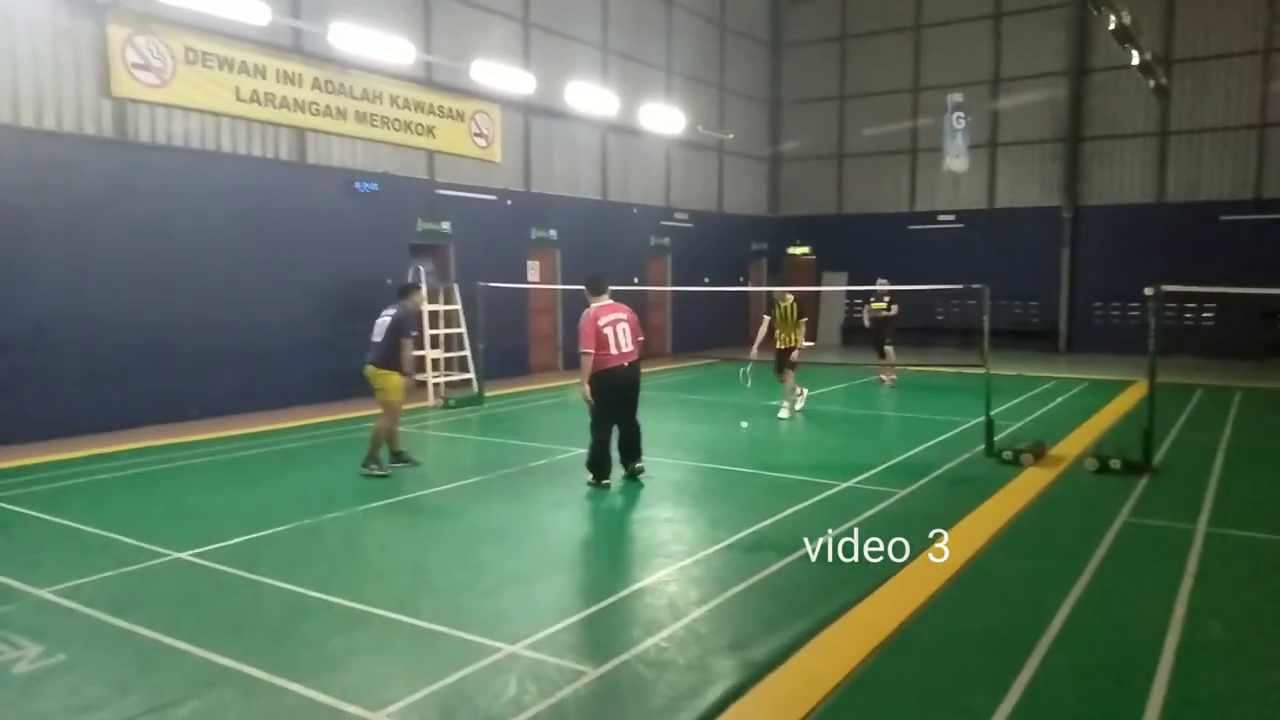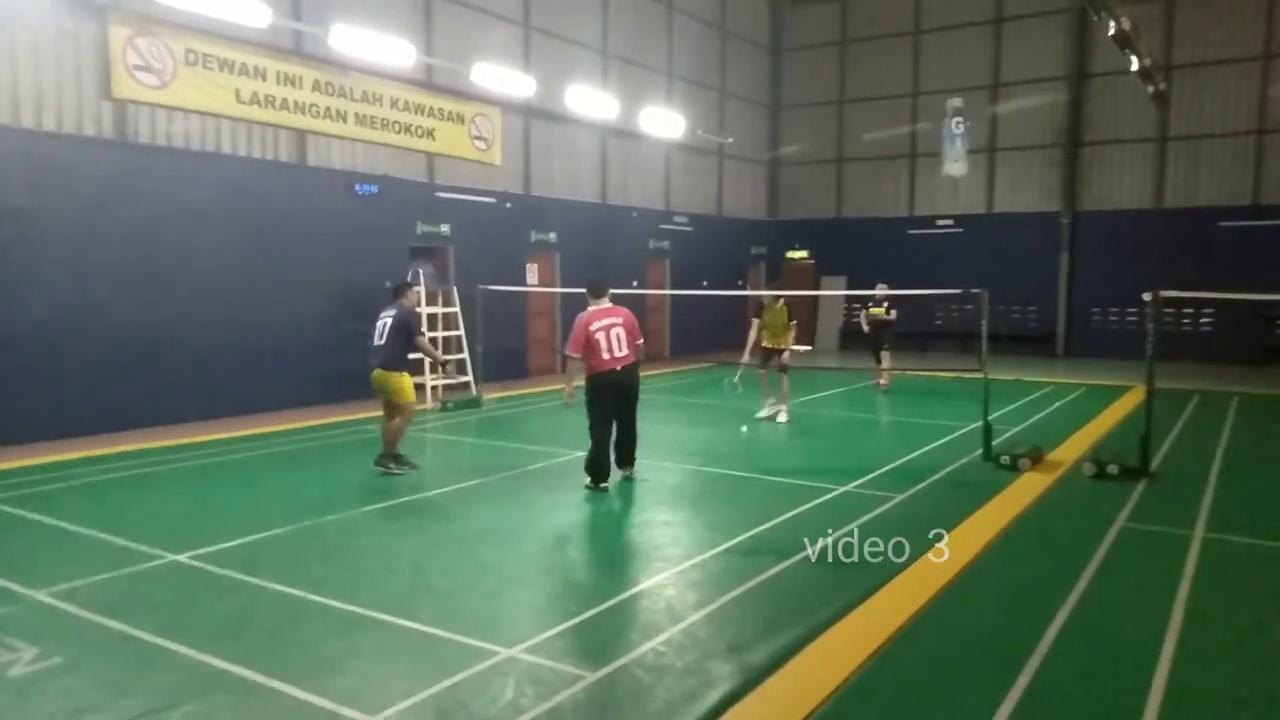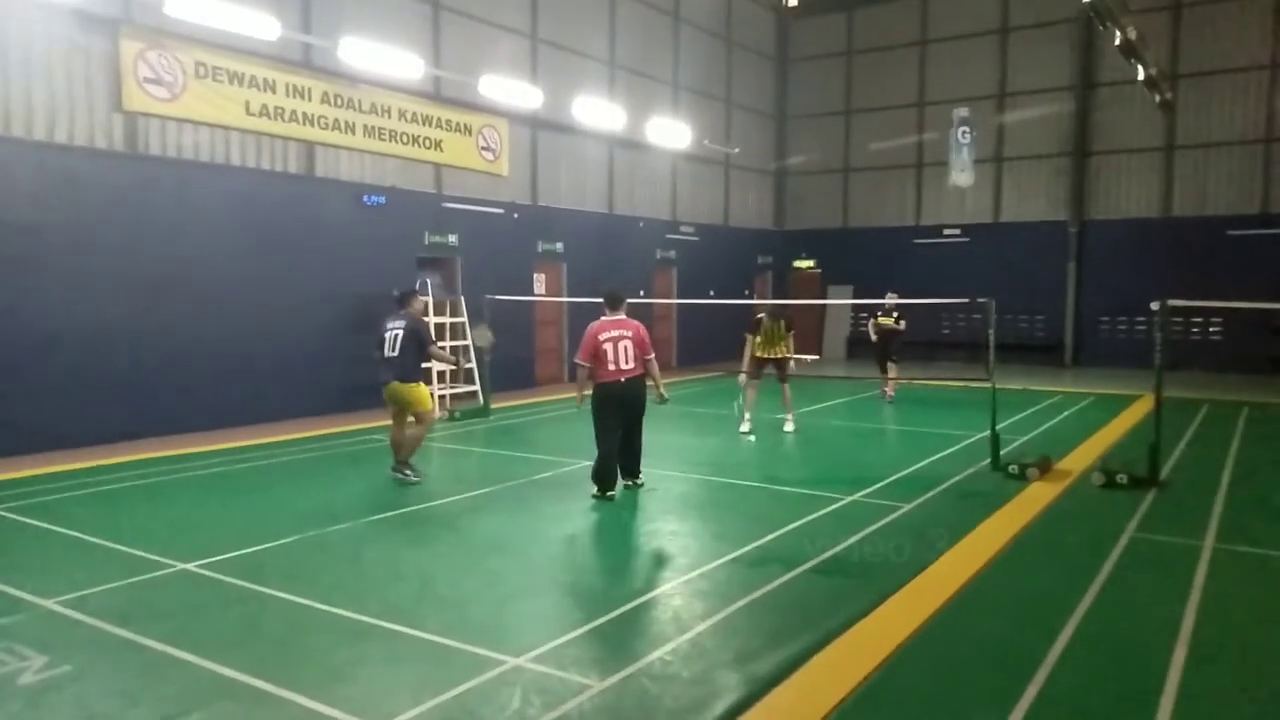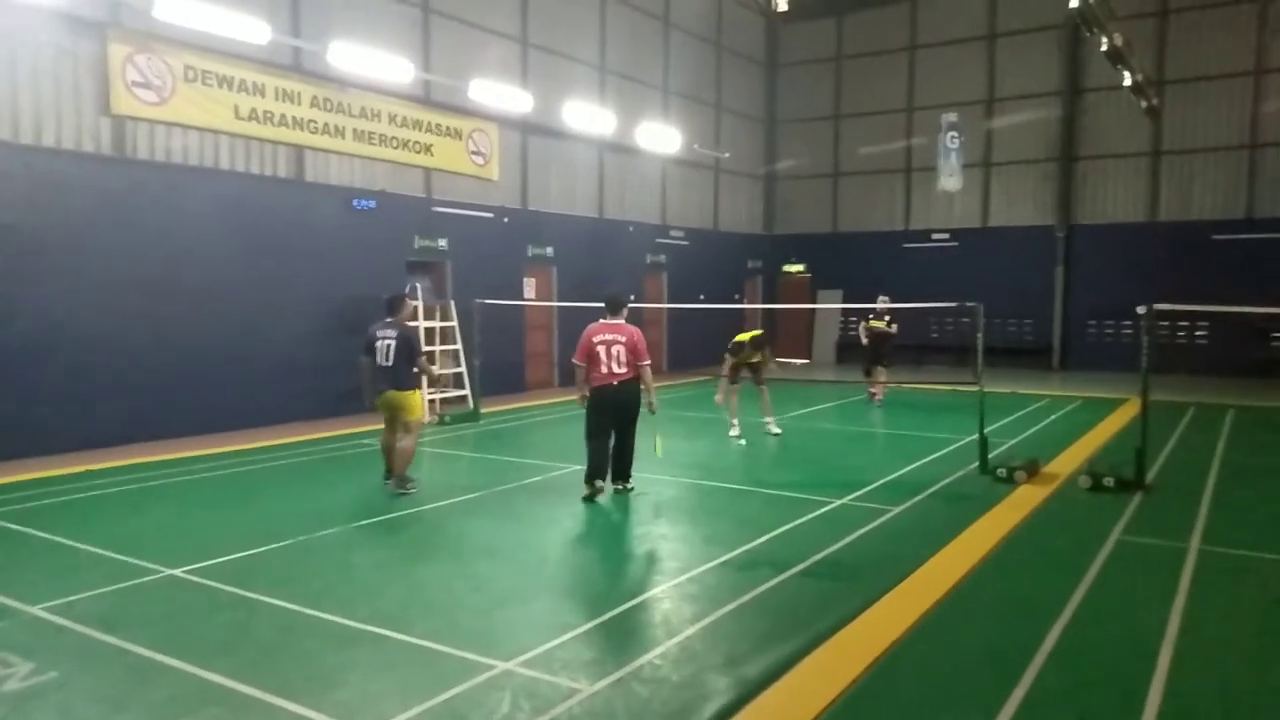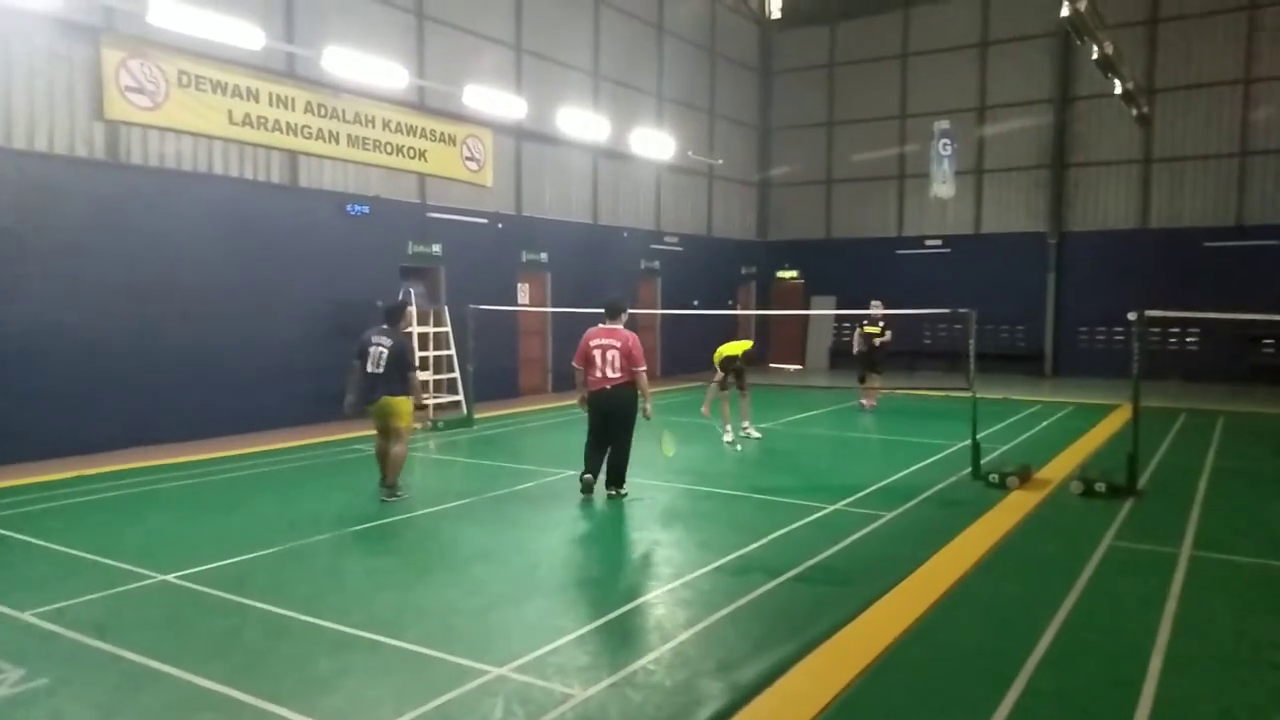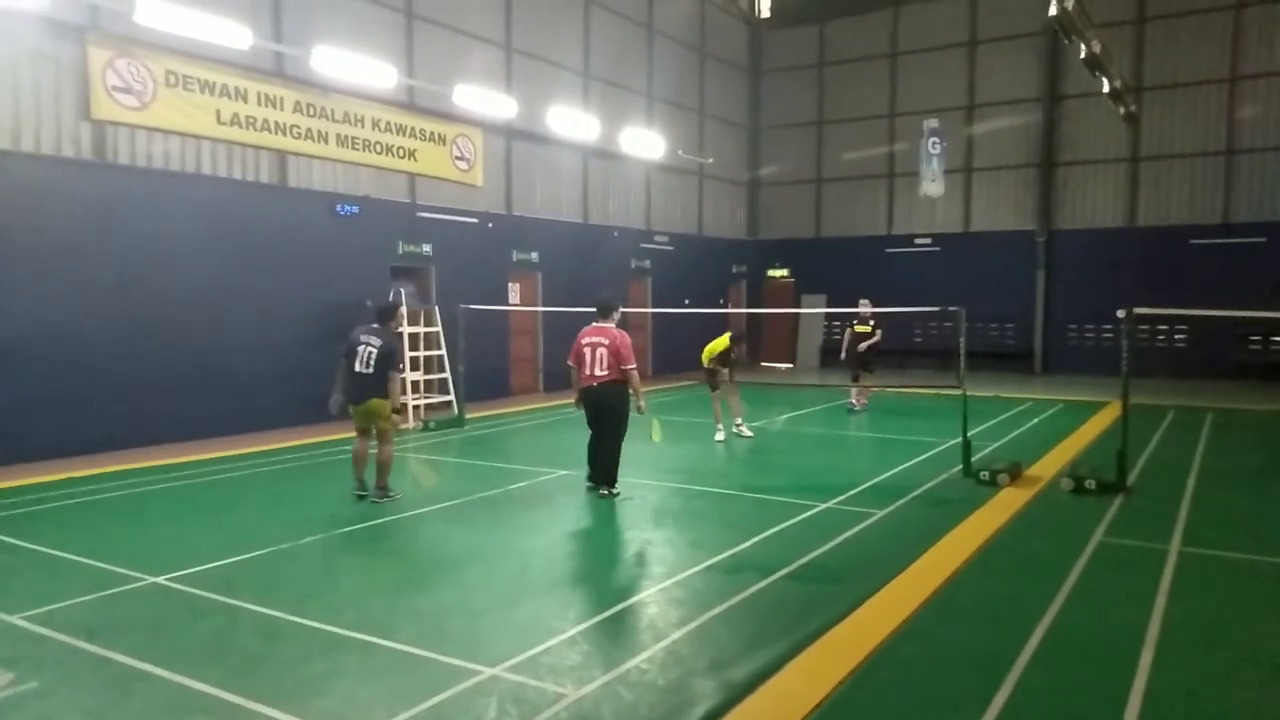
dt=0.2s
person 1, frame 1
left shoulder: (590, 315)
right shoulder: (625, 311)
left elbow: (587, 353)
right elbow: (638, 340)
left wrist: (584, 384)
left hip: (606, 376)
right hip: (631, 371)
left knee: (602, 427)
right knee: (628, 420)
left ankle: (601, 475)
right ankle: (634, 461)
person 1, frame 2
left shoulder: (584, 319)
right shoulder: (625, 313)
left elbow: (574, 356)
right elbow: (639, 345)
left wrist: (569, 385)
right wrist: (636, 366)
left hip: (600, 379)
right hip: (628, 375)
left knee: (601, 429)
right knee: (627, 424)
left ankle: (599, 478)
right ankle: (627, 465)
person 1, frame 3
left shoulder: (594, 329)
right shoulder: (637, 327)
left elbow: (583, 364)
right elbow: (650, 360)
left wrist: (580, 390)
right wrist: (659, 386)
left hip: (606, 389)
right hip: (634, 387)
left knee: (607, 439)
right knee: (632, 435)
left ankle: (606, 486)
right ankle: (631, 476)
person 1, frame 4
left shoulder: (591, 331)
right shoulder: (633, 333)
left elbow: (580, 365)
right elbow: (644, 366)
left wrist: (581, 390)
right wrist: (651, 395)
left hip: (600, 392)
right hip: (628, 391)
left knee: (596, 439)
right knee: (624, 438)
left ankle: (597, 479)
right ankle: (621, 480)
person 1, frame 5
left shoulder: (590, 335)
right shoulder: (630, 338)
left elbow: (579, 368)
right elbow: (640, 373)
left wrist: (581, 392)
right wrist: (646, 401)
left hip: (597, 395)
right hip: (623, 395)
left knee: (596, 440)
right knee: (620, 442)
left ankle: (589, 475)
right ankle: (615, 486)
person 1, frame 6
left shoulder: (584, 334)
right shoulder: (619, 336)
left elbow: (574, 367)
right elbow: (630, 370)
left wrist: (577, 391)
right wrist: (640, 397)
left hip: (589, 391)
right hip: (613, 392)
left knee: (597, 436)
right knee: (612, 440)
left ankle: (594, 479)
right ankle: (607, 485)
person 2, frame 1
left shoulder: (391, 313)
right shoulder: (407, 315)
right elbow: (406, 346)
right wrist: (408, 374)
left hip: (373, 366)
right hip: (386, 370)
left knee: (391, 413)
right knee: (391, 414)
left ankle: (396, 453)
right ankle: (370, 459)
person 2, frame 2
left shoulder: (384, 314)
right shoulder: (408, 314)
right elbow: (421, 343)
right wrist: (443, 363)
left hip: (376, 370)
right hip: (393, 371)
left knee: (390, 414)
right knee: (405, 413)
left ankle: (392, 457)
right ankle: (385, 456)
person 2, frame 3
left shoulder: (388, 324)
right shoulder: (417, 323)
left elbow: (380, 354)
right elbow: (433, 351)
right wrist: (455, 361)
left hip: (389, 382)
right hip: (409, 382)
left knee: (398, 424)
right knee: (423, 421)
left ankle: (401, 465)
right ankle: (401, 463)
person 2, frame 4
left shoulder: (374, 331)
right shoulder: (407, 332)
left elbow: (365, 362)
right elbow: (420, 363)
left wrist: (368, 387)
right wrist: (435, 376)
left hip: (382, 391)
right hip: (405, 391)
left knee: (390, 431)
right knee: (410, 433)
left ankle: (391, 473)
right ankle: (400, 480)
person 2, frame 5
left shoulder: (369, 336)
right shoulder: (402, 343)
left elbow: (357, 367)
right elbow: (412, 377)
left wrist: (352, 393)
right wrist: (419, 405)
left hip: (371, 397)
right hip: (395, 398)
left knee: (383, 437)
right knee: (399, 441)
left ankle: (384, 479)
right ankle: (390, 488)
person 2, frame 6
left shoulder: (357, 334)
right shoulder: (391, 343)
left elbow: (345, 365)
right elbow: (393, 379)
left wrist: (338, 392)
right wrist: (395, 410)
left hip: (356, 398)
right hip: (380, 399)
left knee: (362, 438)
right knee: (385, 442)
left ankle: (359, 482)
right ankle: (381, 489)
